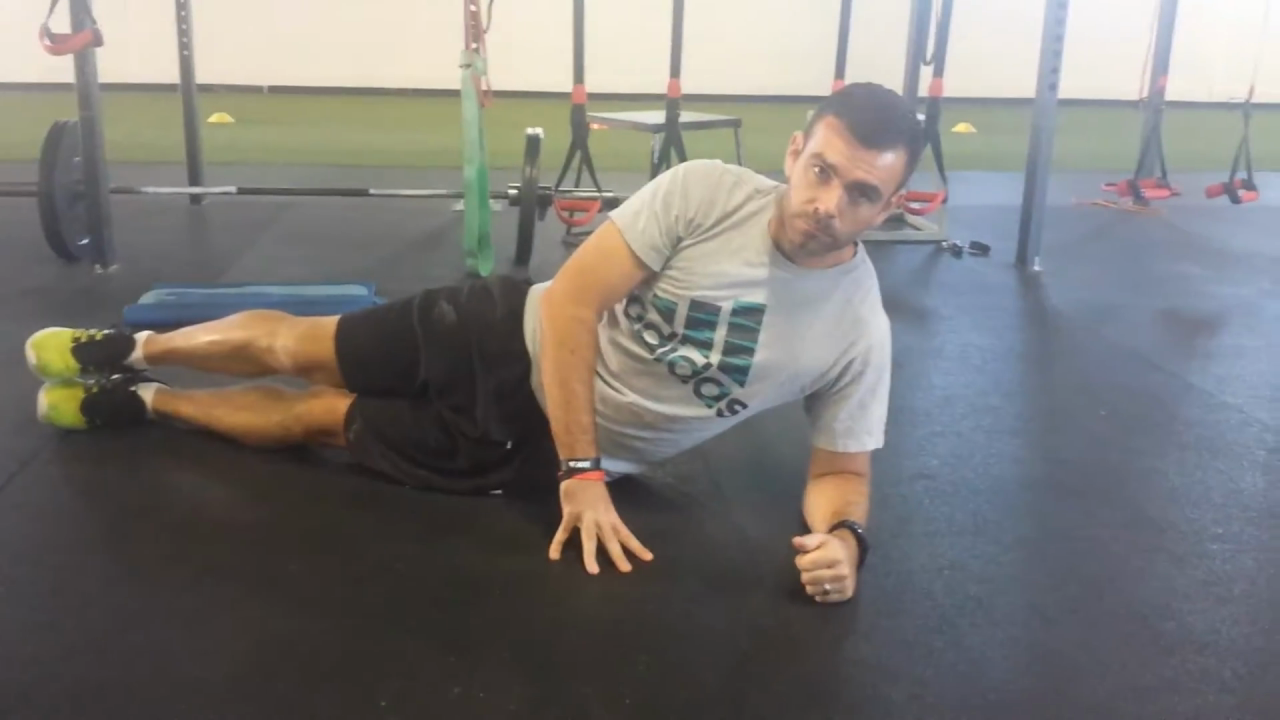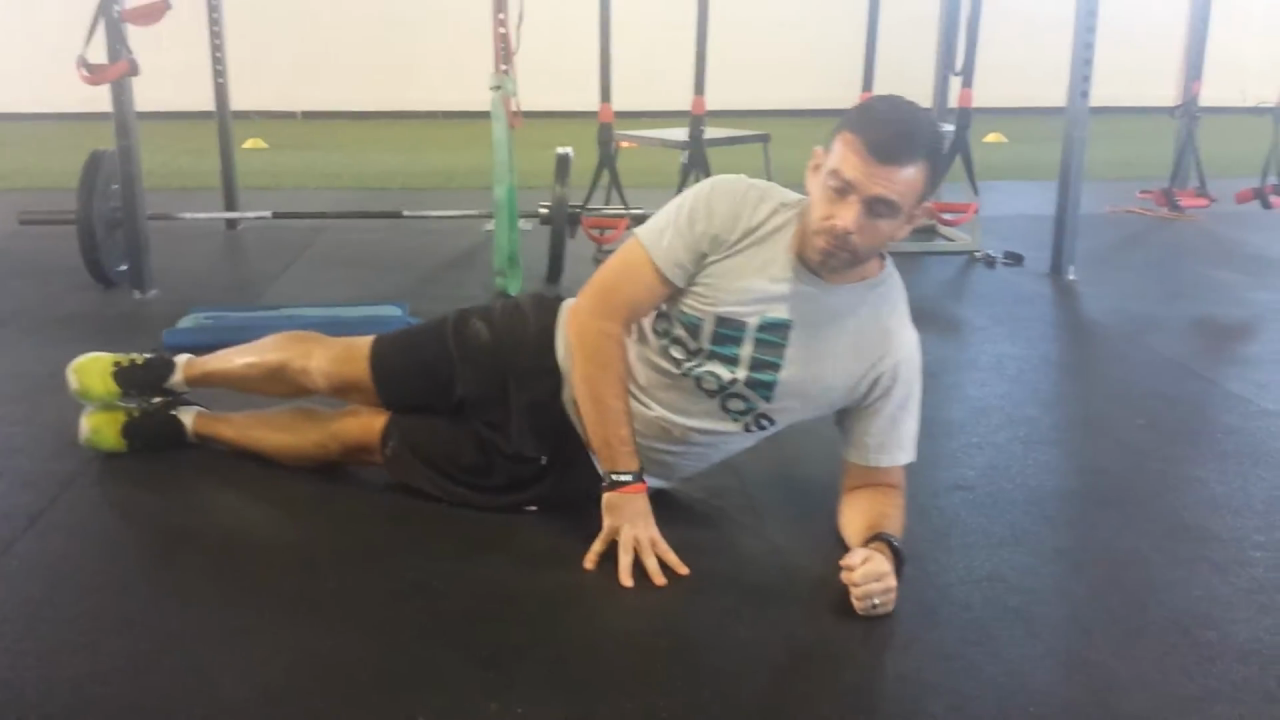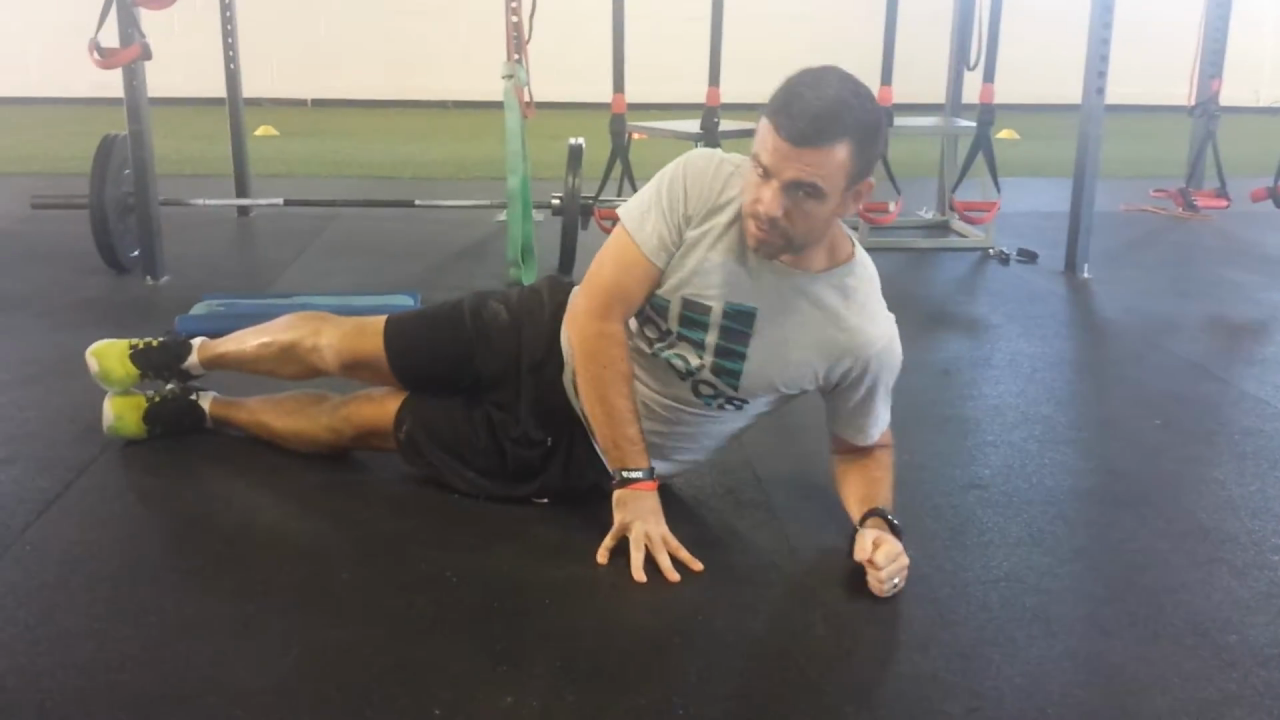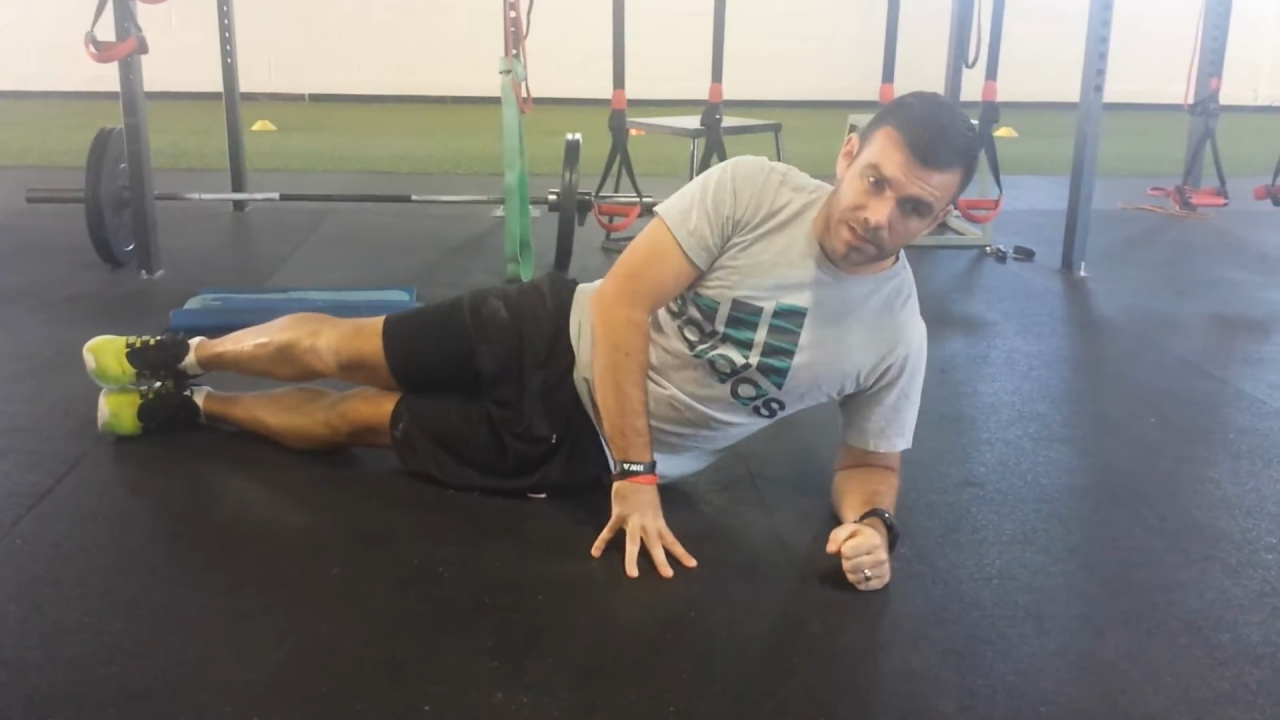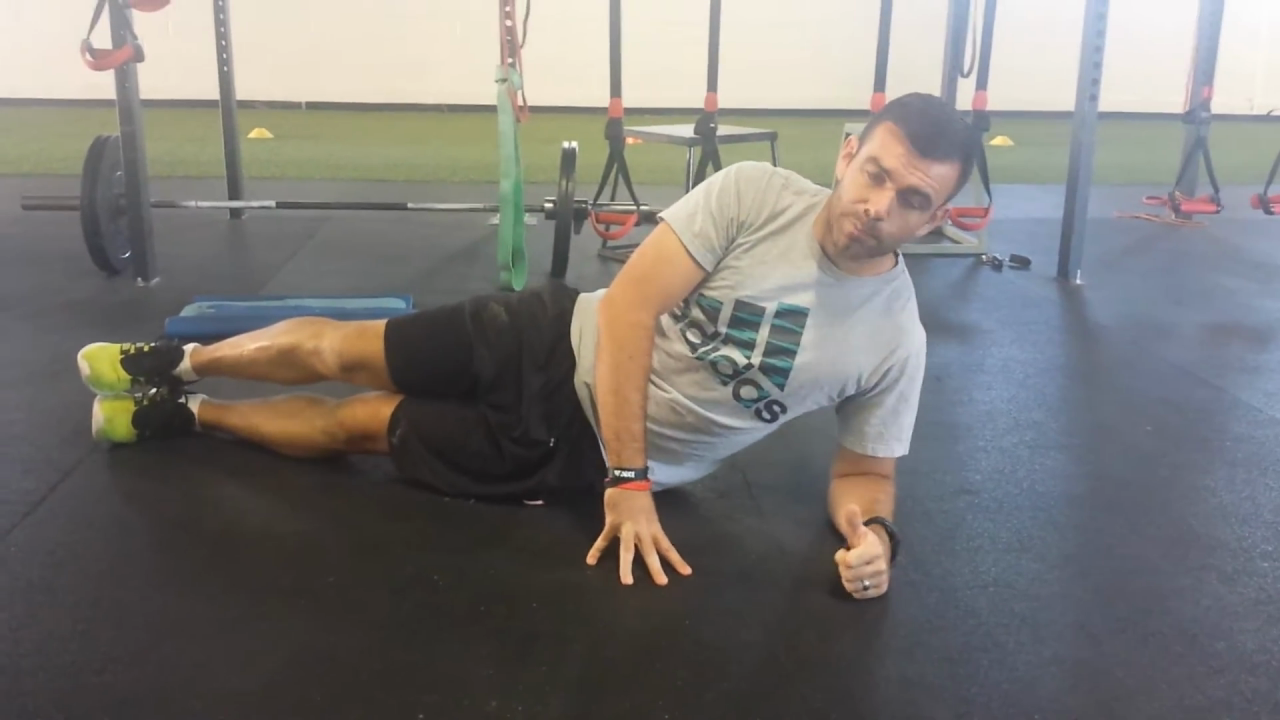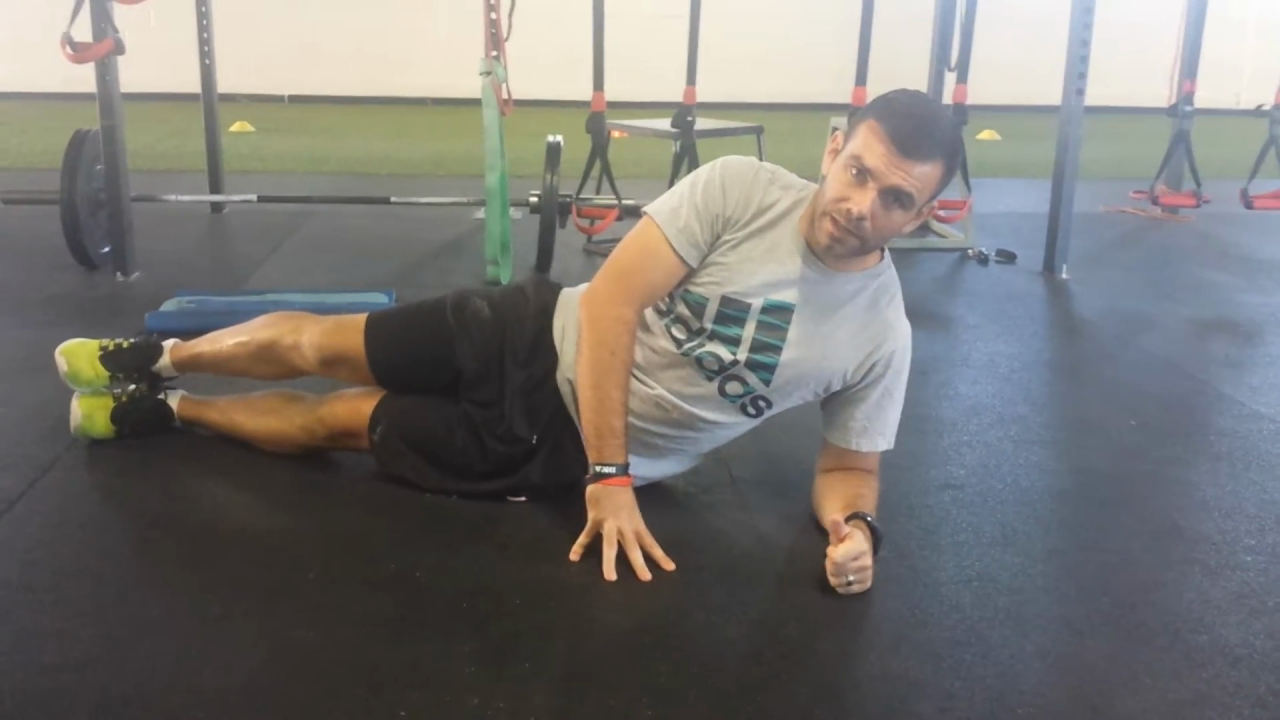
dt=0.5s
person 1, frame 1
left shoulder: (859, 334)
right shoulder: (707, 190)
left elbow: (840, 471)
right elbow: (572, 303)
left wrist: (843, 538)
right wrist: (583, 474)
left hip: (524, 442)
right hip: (515, 334)
left knee: (317, 417)
right knee: (295, 346)
left ankle: (141, 403)
right ankle: (131, 349)
person 1, frame 2
left shoulder: (887, 349)
right shoulder: (731, 206)
left elbow: (874, 483)
right elbow: (597, 315)
left wrist: (879, 549)
right wrist: (626, 487)
left hip: (562, 460)
right hip: (545, 353)
left knee: (352, 436)
right knee: (329, 368)
left ankle: (181, 426)
right ankle: (171, 376)
person 1, frame 3
left shoulder: (860, 333)
right shoulder: (701, 180)
left elbow: (861, 447)
right elbow: (595, 318)
left wrist: (877, 524)
right wrist: (634, 481)
left hip: (568, 444)
right hip: (549, 335)
left knee: (360, 420)
right knee: (338, 347)
left ankle: (196, 409)
right ankle: (185, 356)
person 1, frame 4
left shoulder: (898, 340)
right shoulder: (752, 189)
left elbow: (870, 460)
right elbow: (622, 303)
left wrist: (872, 524)
right wrist: (637, 477)
left hip: (572, 443)
right hip: (558, 333)
left knee: (358, 417)
right knee: (336, 349)
left ankle: (193, 407)
right ankle: (185, 357)
person 1, frame 5
left shoulder: (895, 342)
right shoulder: (754, 193)
left elbow: (864, 469)
right elbow: (628, 308)
left wrist: (872, 532)
right wrist: (631, 479)
left hip: (571, 451)
right hip: (557, 341)
left knee: (360, 423)
right knee: (338, 350)
left ankle: (187, 415)
right ankle: (178, 366)
person 1, frame 6
left shoulder: (881, 337)
right shoulder: (740, 188)
left elbow: (848, 465)
right elbow: (611, 301)
left wrist: (855, 528)
right wrist: (613, 477)
left hip: (551, 446)
right hip: (538, 338)
left knee: (338, 420)
right knee: (317, 346)
left ankle: (164, 411)
right ankle: (157, 360)
